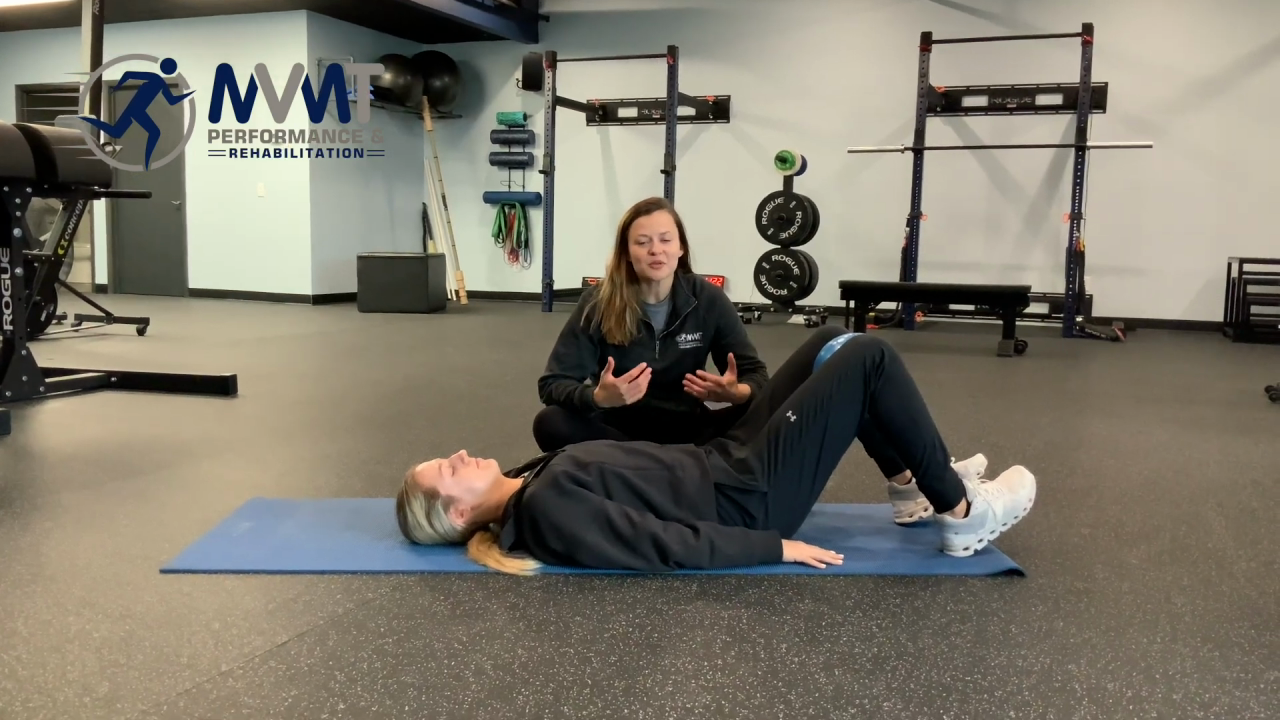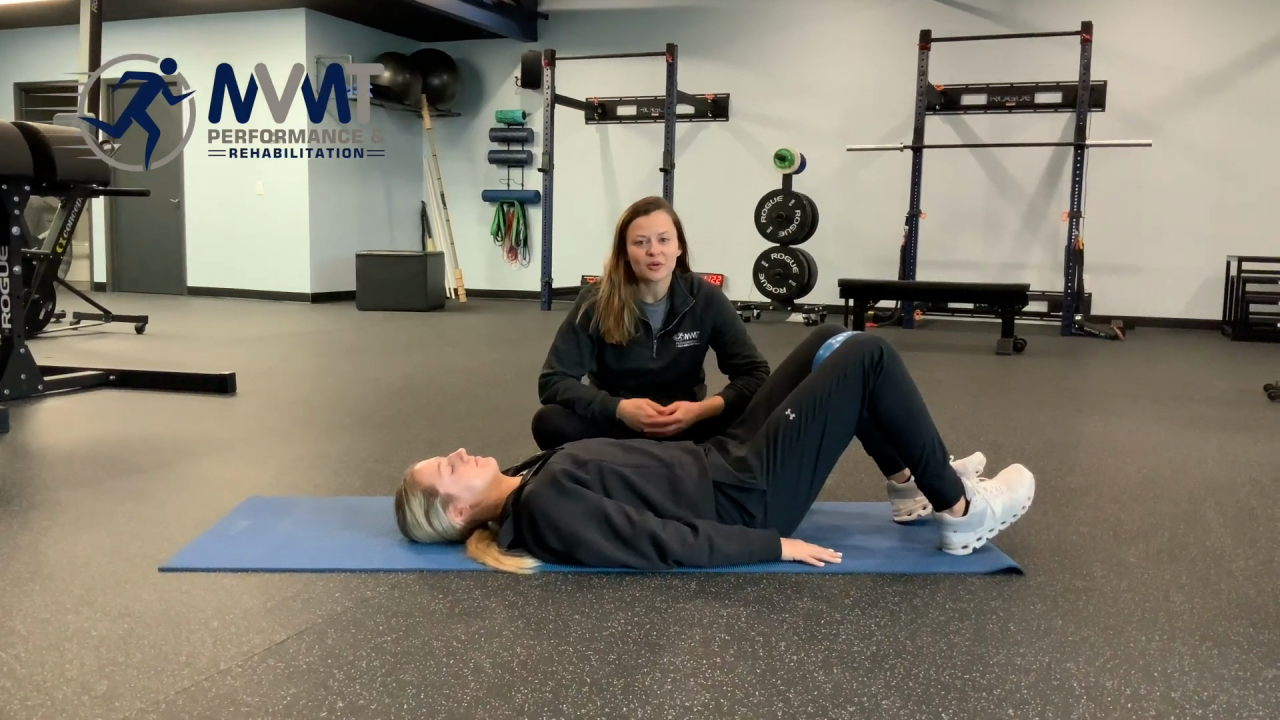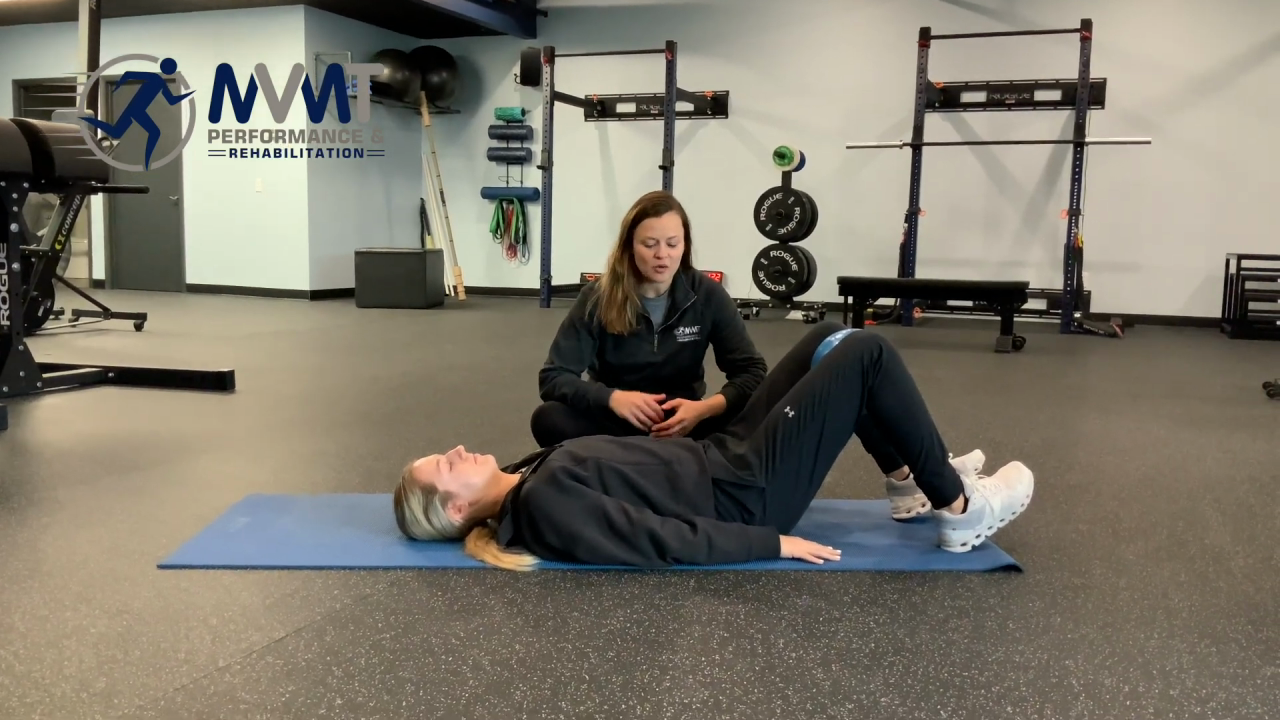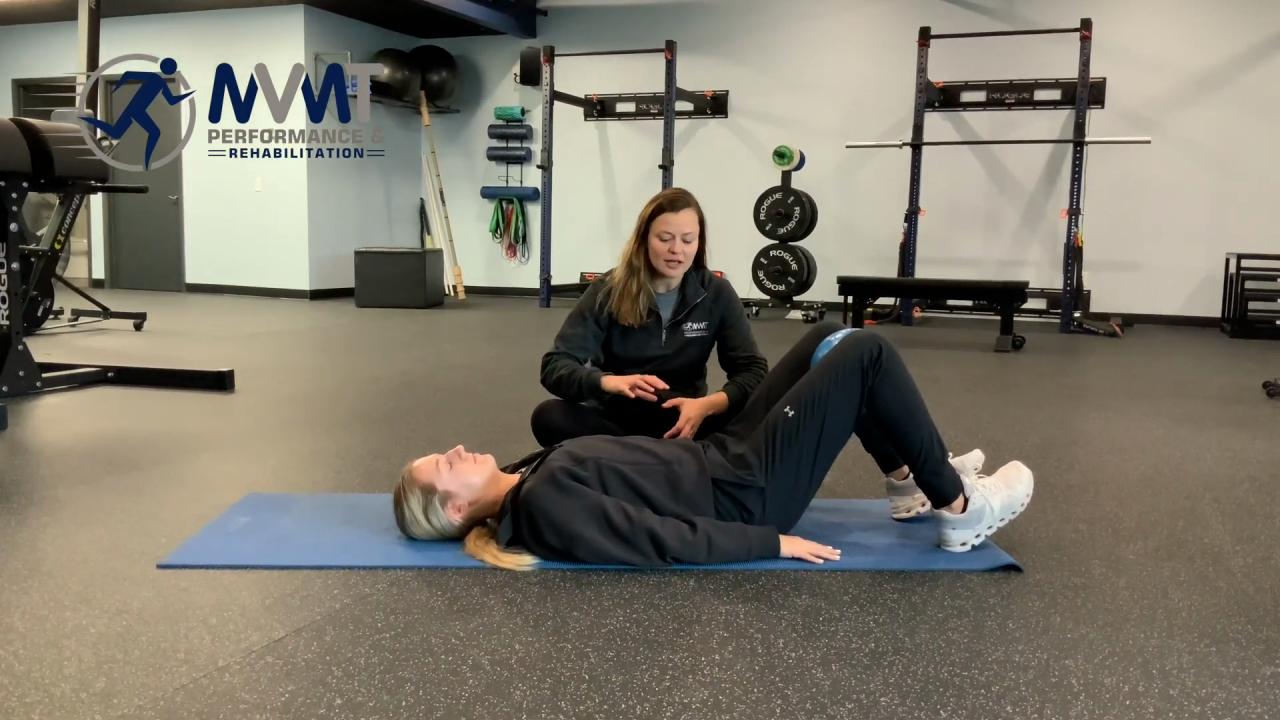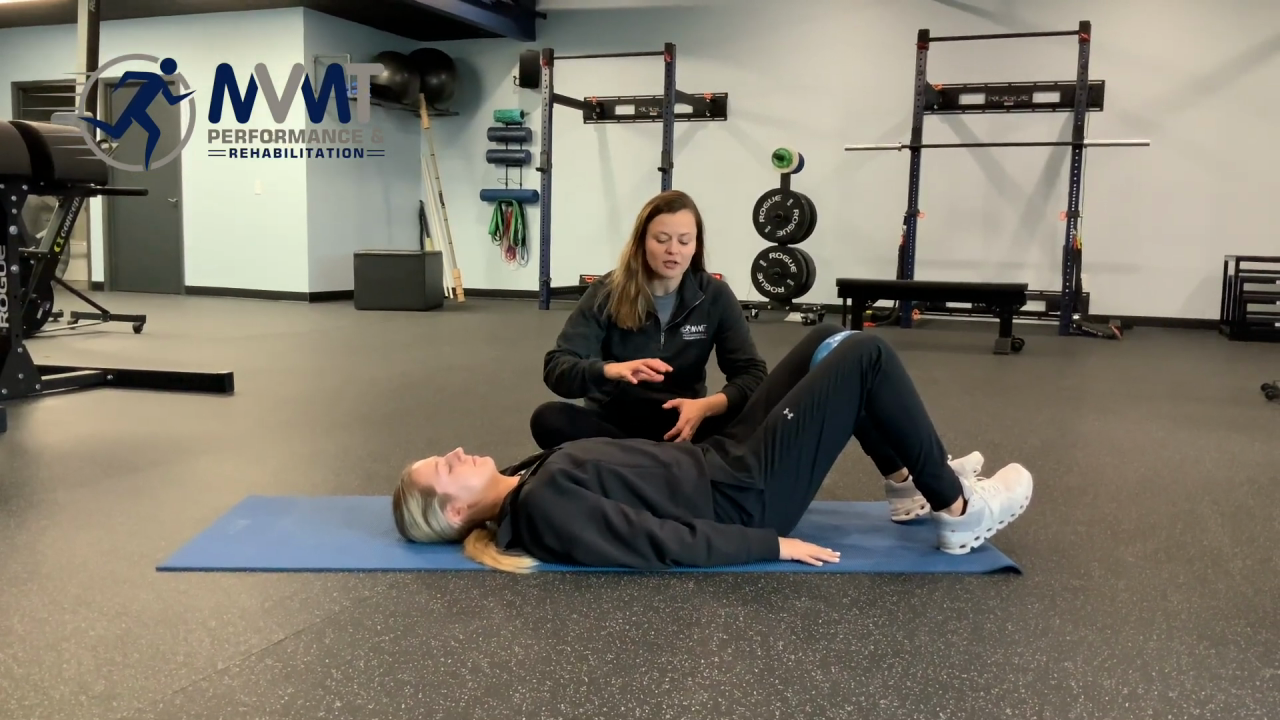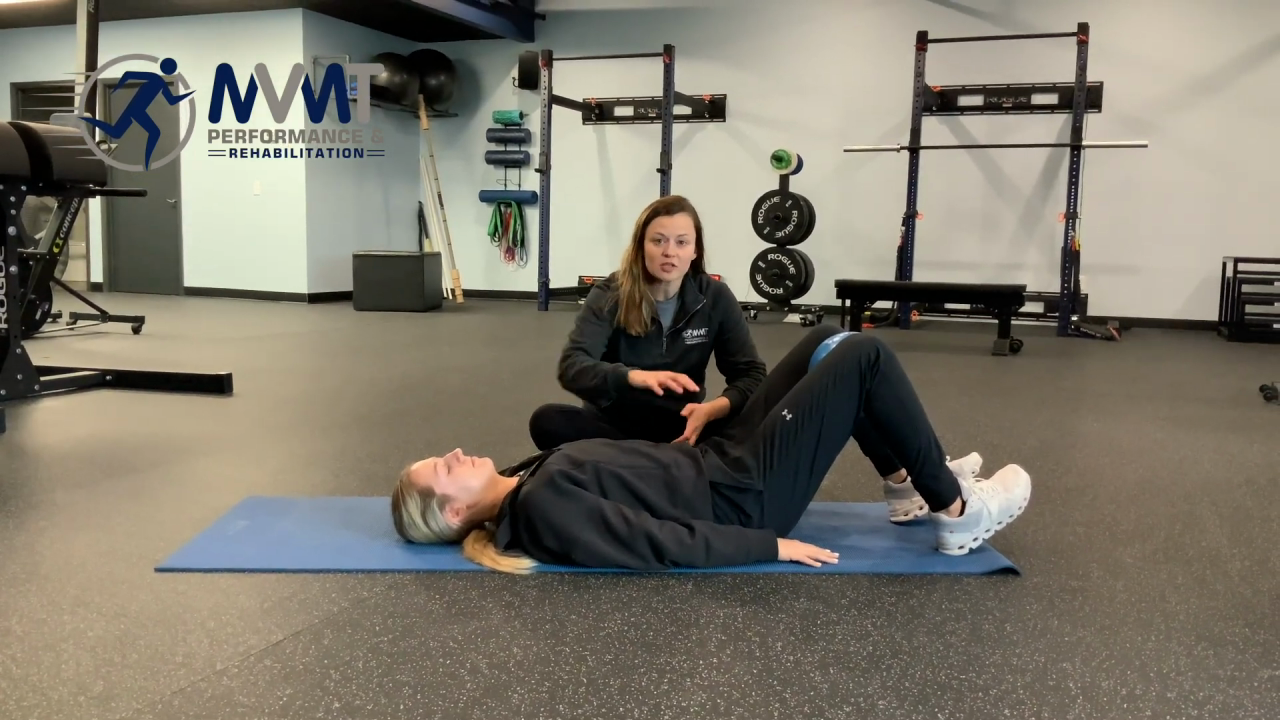
dt=0.5s
person 1, frame 1
left shoulder: (531, 480)
right shoulder: (546, 509)
right elbow: (669, 544)
right wrist: (776, 547)
left hip: (721, 462)
right hip: (749, 497)
left knee: (835, 341)
right knee: (870, 358)
left ankle: (915, 484)
right ankle: (961, 513)
person 1, frame 2
left shoulder: (529, 479)
right shoulder: (545, 508)
right elbow: (669, 543)
right wrist: (775, 545)
left hip: (722, 463)
right hip: (748, 496)
left knee: (834, 339)
right knee: (869, 356)
left ankle: (916, 483)
right ankle: (961, 512)
person 1, frame 3
left shoulder: (529, 475)
right shoulder: (544, 505)
right elbow: (668, 540)
right wrist: (775, 543)
left hip: (719, 458)
right hip: (747, 494)
left knee: (832, 336)
right knee: (867, 354)
left ankle: (917, 479)
right ankle: (958, 509)
person 1, frame 4
left shoulder: (528, 476)
right shoulder: (543, 505)
right elbow: (667, 540)
right wrist: (774, 542)
left hip: (721, 460)
right hip: (747, 494)
left knee: (832, 336)
right knee: (868, 353)
left ankle: (914, 480)
right ankle: (959, 509)
person 1, frame 5
left shoulder: (528, 478)
right shoulder: (543, 507)
right elbow: (667, 543)
right wrist: (774, 545)
left hip: (719, 461)
right hip: (746, 497)
left knee: (832, 338)
right knee: (866, 356)
left ankle: (916, 482)
right ankle: (957, 511)
person 1, frame 6
left shoulder: (527, 480)
right shoulder: (542, 508)
right elbow: (666, 543)
right wrist: (773, 545)
left hip: (721, 464)
right hip: (745, 496)
left knee: (833, 340)
right knee: (865, 356)
left ankle: (915, 481)
right ankle: (956, 512)
person 2, frame 1
left shoulder: (709, 299)
right shoulder: (599, 302)
left elbow: (754, 371)
right elbow: (552, 383)
left wrist: (738, 392)
right wrist: (597, 397)
left hip: (685, 427)
right hip: (617, 427)
right knee: (550, 424)
person 2, frame 2
left shoulder: (706, 298)
right shoulder: (597, 300)
left elbow: (755, 375)
right elbow: (552, 382)
left wrist: (701, 410)
right wrist: (619, 408)
left hip: (683, 427)
right hip: (614, 425)
right knee: (548, 422)
person 2, frame 3
left shoulder: (708, 295)
right shoulder: (599, 296)
left elbow: (753, 372)
right elbow: (552, 378)
left wrist: (703, 408)
right wrist: (611, 397)
left hip: (682, 424)
right hip: (613, 423)
right knee: (547, 419)
person 2, frame 4
left shoulder: (716, 293)
right shoulder: (608, 291)
left elbow: (754, 371)
right elbow: (554, 367)
left wrist: (706, 405)
right wrist: (608, 381)
left hip: (682, 421)
right hip: (614, 419)
right knee: (547, 417)
person 2, frame 5
left shoulder: (715, 295)
right shoulder: (607, 293)
left elbow: (753, 373)
right elbow: (556, 367)
left wrist: (706, 406)
right wrist: (611, 370)
left hip: (681, 423)
right hip: (613, 421)
right knee: (547, 419)
person 2, frame 6
left shoulder: (715, 298)
right shoulder: (609, 297)
left elbow: (752, 374)
right elbow: (571, 367)
left wrist: (711, 409)
right wrist: (635, 376)
left hip: (680, 426)
right hip: (613, 423)
right knee: (547, 421)
